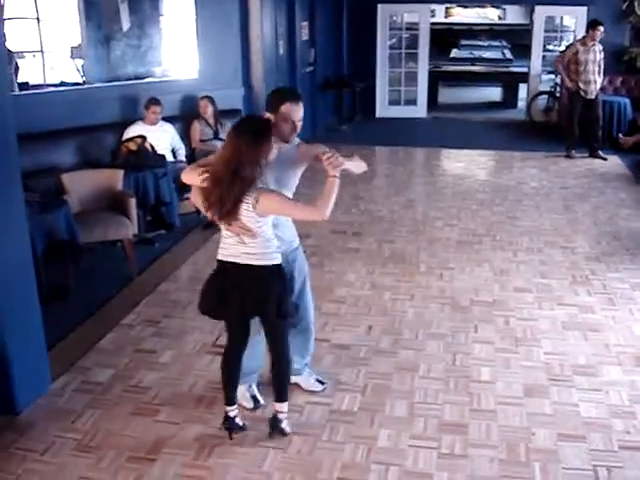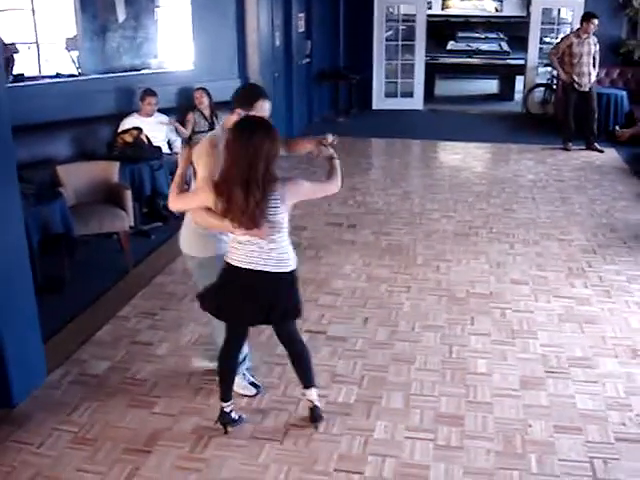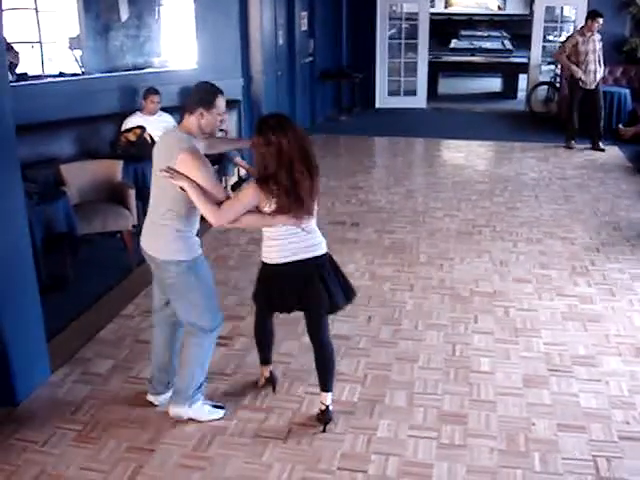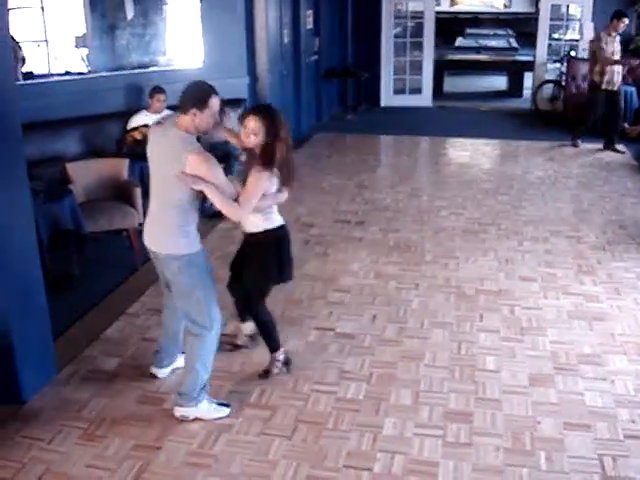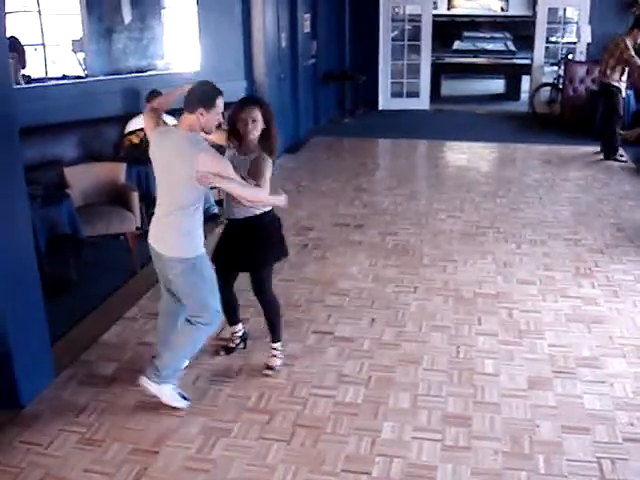
dt=0.5s
person 1, frame 1
left shoulder: (303, 151)
left elbow: (360, 165)
right elbow: (191, 176)
left wrist: (343, 162)
left hip: (288, 244)
left knee: (302, 311)
right knee: (259, 319)
left ankle: (298, 369)
right ankle: (244, 380)
person 1, frame 2
right shoulder: (211, 149)
left elbow: (287, 146)
right elbow: (197, 209)
left wrist: (316, 142)
left hip: (226, 238)
right hip: (206, 244)
left ankle: (219, 356)
right ankle: (234, 370)
person 1, frame 3
left shoulder: (171, 137)
right shoulder: (189, 157)
left elbow: (208, 145)
left wrist: (242, 143)
right wrist: (278, 217)
left hip: (154, 243)
right hip: (177, 250)
left knee: (167, 314)
right knee: (205, 323)
left ankle: (160, 387)
right ankle: (185, 400)
person 1, frame 4
left shoulder: (157, 134)
right shoulder: (197, 158)
right wrist: (276, 198)
left hip: (154, 238)
right hip: (179, 246)
left knee: (175, 300)
right knee: (206, 322)
left ankle: (164, 359)
right ankle: (191, 400)
person 1, frame 5
left shoulder: (158, 136)
right shoulder: (206, 158)
left elbow: (151, 110)
right elbow: (249, 196)
left wrist: (184, 91)
right wrist: (277, 198)
left hip: (159, 240)
right hip: (184, 250)
left knee: (173, 302)
right knee: (206, 315)
left ankle: (160, 364)
right ankle: (162, 377)
person 2, frame 1
left shoulder: (217, 181)
right shoulder: (261, 198)
right elbow: (320, 213)
left wrist: (221, 160)
right wrist: (334, 175)
left hip: (229, 272)
right hip: (264, 275)
left knee: (235, 343)
right knee: (278, 345)
left ankle: (230, 413)
right ankle: (279, 415)
person 2, frame 2
left shoulder: (219, 191)
right shoulder: (286, 190)
right elbow: (333, 185)
right wrist: (332, 157)
left hip: (238, 275)
right hip: (277, 277)
left knee: (233, 339)
right knee: (289, 337)
left ankle: (226, 408)
right ankle: (312, 401)
person 2, frame 3
left shoulder: (259, 188)
right shoulder: (308, 179)
left elbow: (218, 218)
left wrist: (188, 184)
left hip: (279, 268)
right hip: (315, 263)
left knee: (262, 316)
right knee: (319, 333)
left ankle: (266, 372)
right ankle: (326, 402)
person 2, frame 4
left shoulder: (261, 171)
right shoulder: (255, 157)
left elbow: (238, 213)
left wrist: (206, 186)
left hip: (265, 239)
right hip: (262, 235)
left knee: (253, 298)
right knee: (241, 288)
left ankle: (278, 356)
person 2, frame 5
left shoulder: (262, 158)
right shoulder: (232, 146)
left hip: (260, 225)
right hip: (236, 225)
left knee: (262, 288)
right knee: (222, 283)
left ankle: (276, 347)
right ankle: (238, 333)
person 3, frame 1
left shoulder: (599, 48)
right shoulder: (575, 47)
right elbow: (558, 62)
left wrist: (600, 81)
right wrist: (566, 80)
left hip: (594, 90)
right hip: (577, 90)
left knee: (596, 120)
right knee: (574, 120)
left ankle: (595, 150)
right ankle: (571, 148)
person 3, frame 2
left shoulder: (594, 40)
right shoulder: (570, 39)
right elbow: (553, 54)
left wrist: (595, 73)
right wrist: (561, 72)
left hip: (588, 82)
right hip: (571, 82)
left knee: (592, 112)
right knee: (569, 112)
left ankle: (591, 142)
right ankle: (567, 141)
person 3, frame 3
left shoulder: (598, 38)
right shoulder: (575, 38)
right elbow: (559, 55)
left wrist: (601, 71)
right wrist: (571, 67)
left hip: (594, 80)
right hip: (578, 81)
left knee: (598, 109)
right knee: (573, 110)
left ankle: (596, 140)
right ankle: (570, 139)
person 3, frame 4
left shoulder: (617, 38)
right shoulder: (601, 37)
right elbow: (603, 59)
left wrist: (620, 74)
right wrist: (622, 61)
left hip: (614, 82)
right hip: (600, 82)
left knee: (616, 112)
right knee: (594, 112)
left ankle: (611, 143)
right ankle: (577, 136)
person 3, frame 5
left shoulder: (621, 40)
right shoulder: (625, 44)
left hip: (608, 83)
right hip: (612, 85)
left knee: (608, 116)
right knee: (615, 117)
left ankle: (607, 147)
right ankle: (611, 152)
